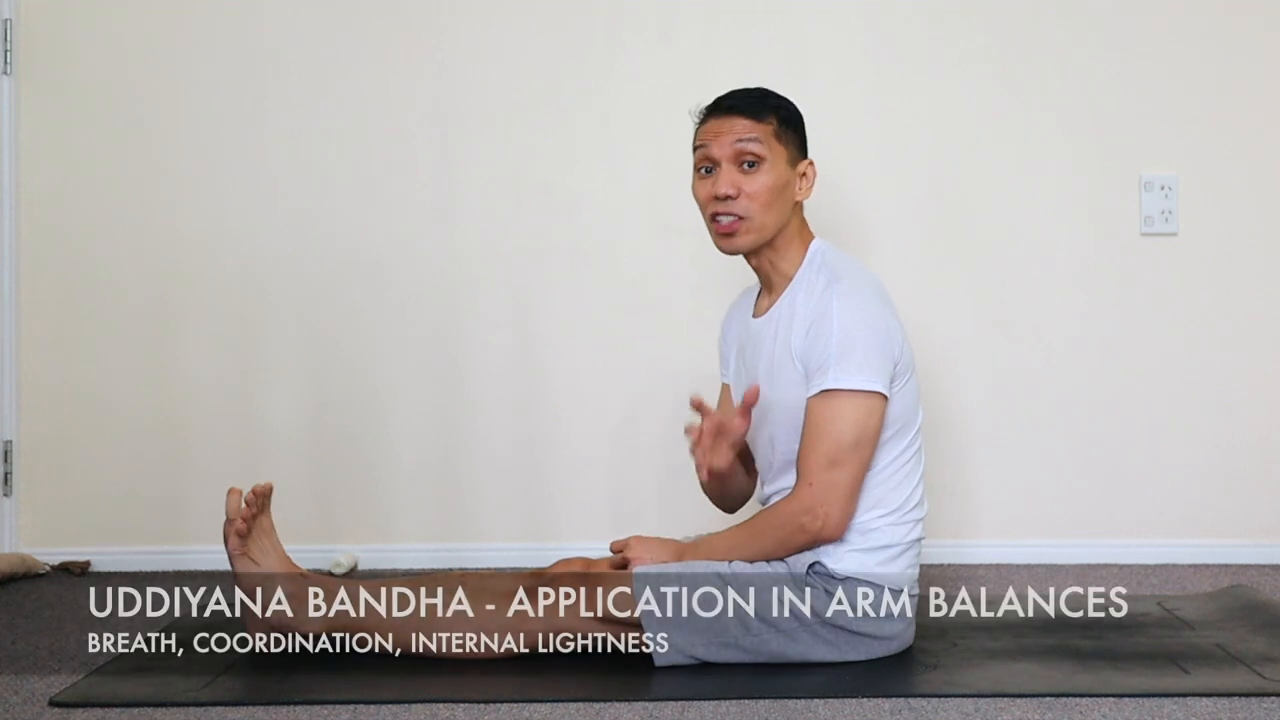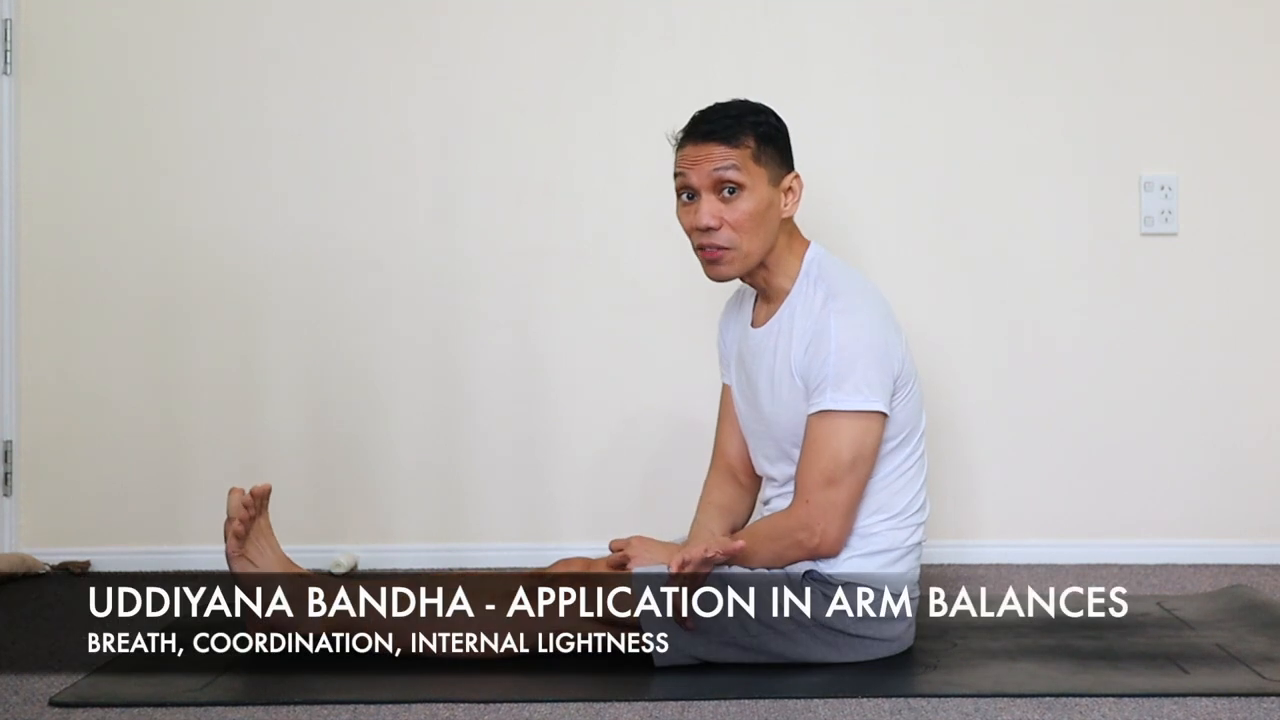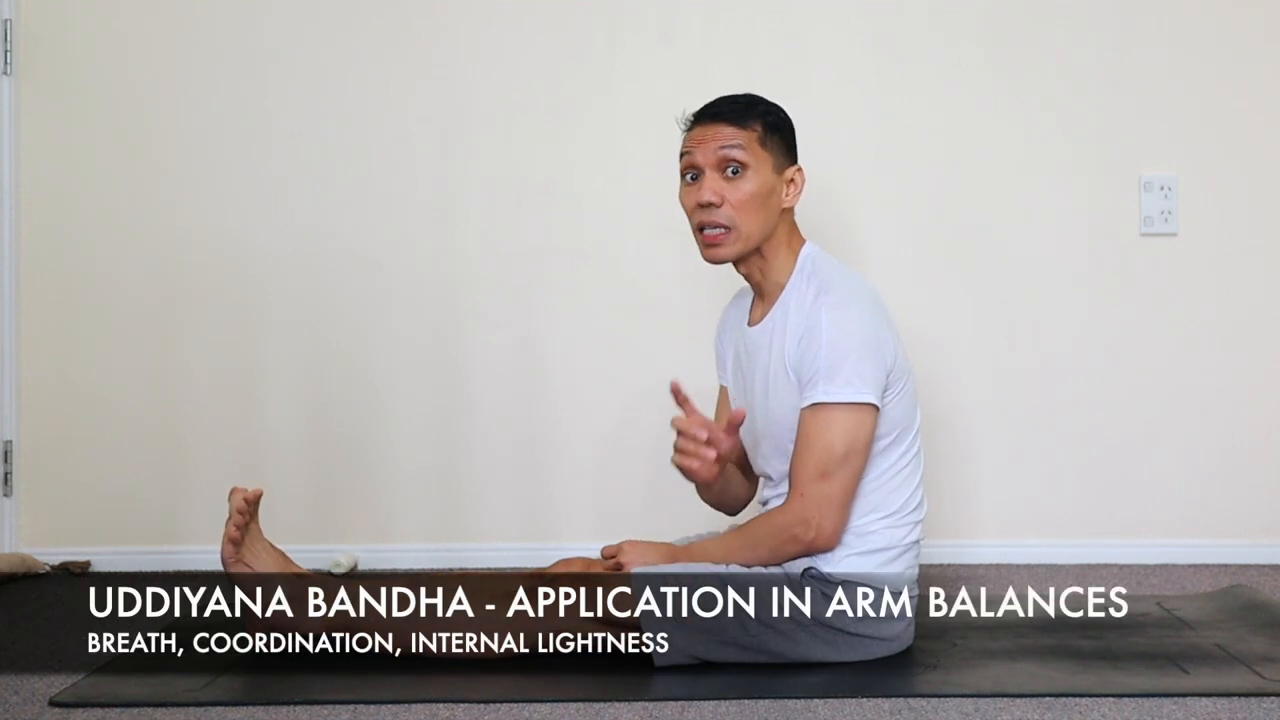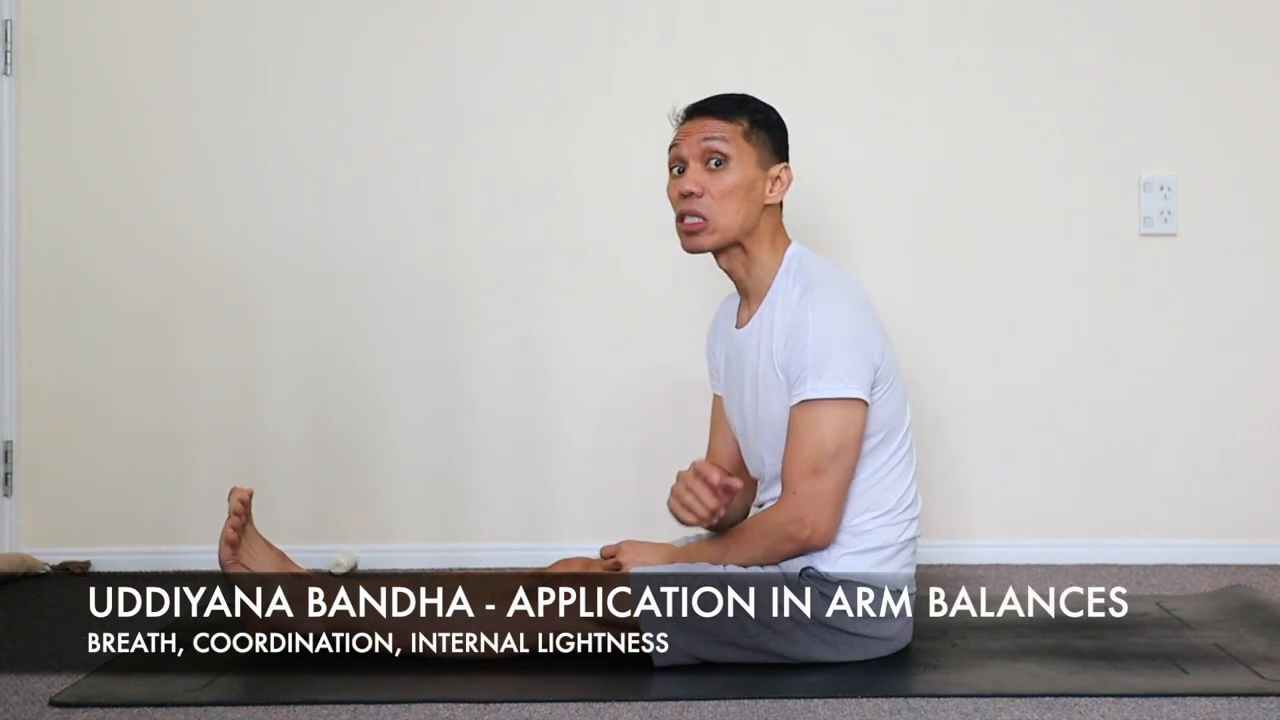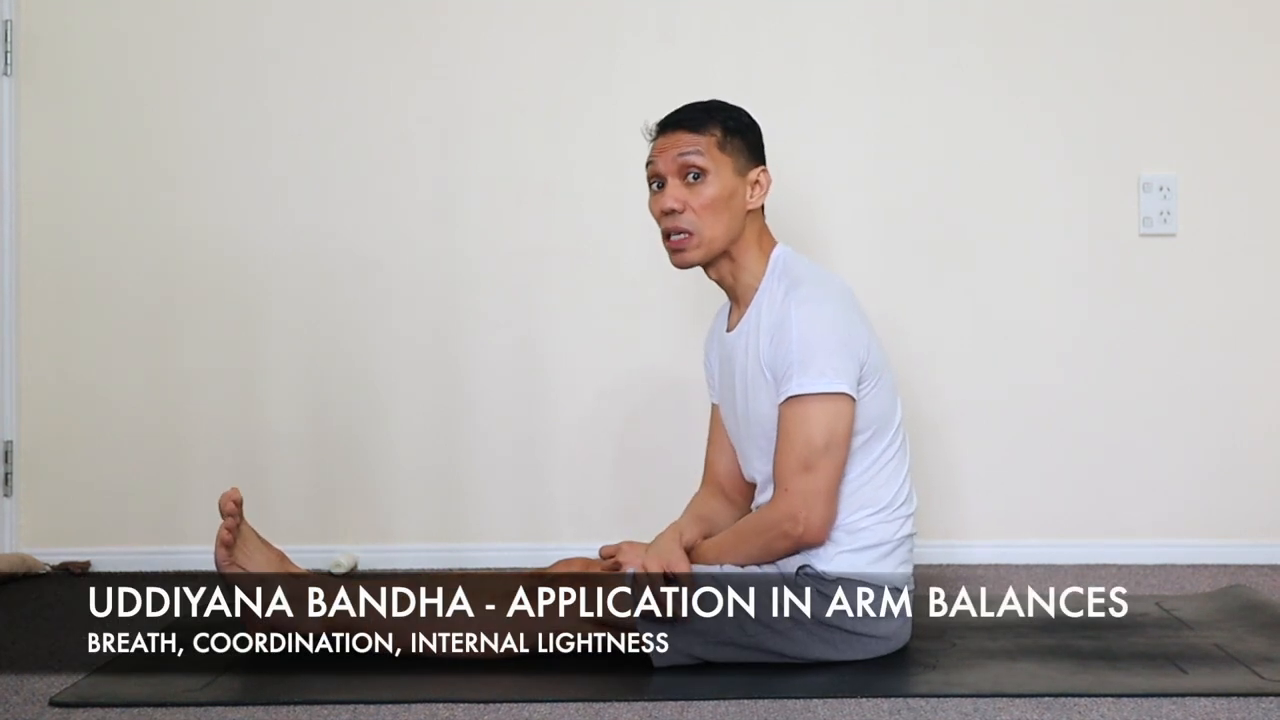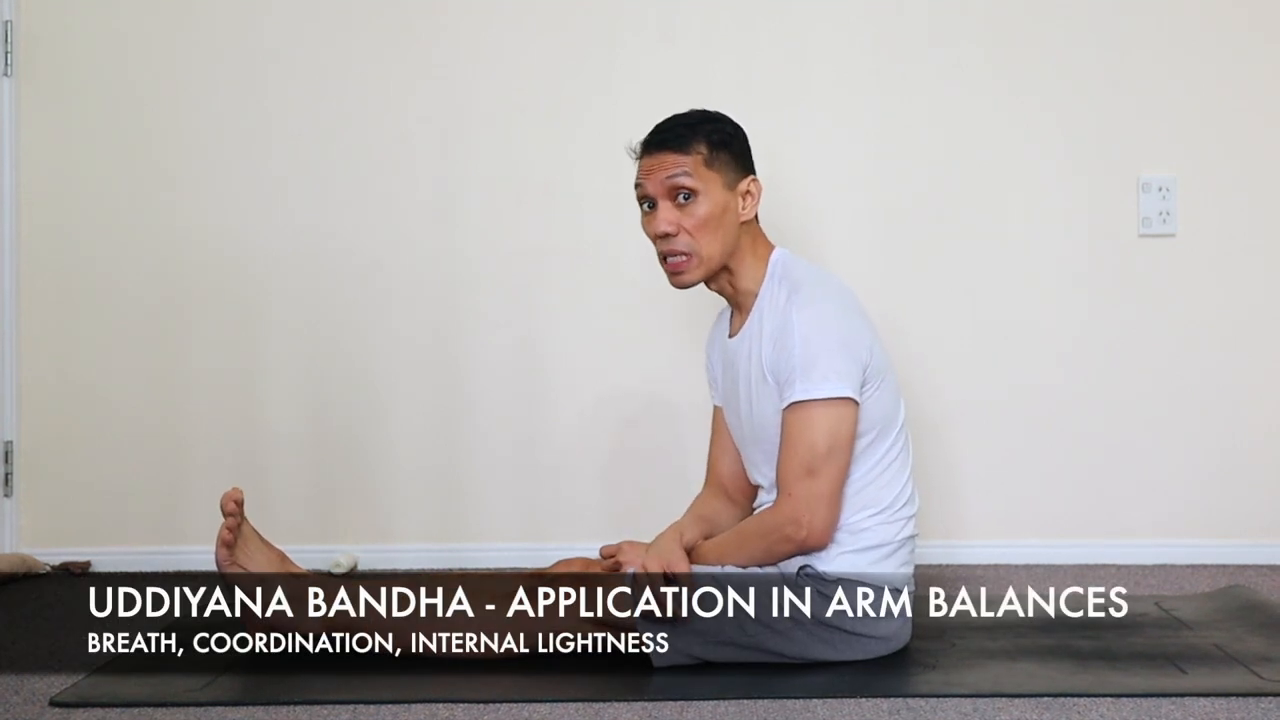
dt=0.5s
person 1, frame 1
left shoulder: (843, 302)
right shoulder: (746, 313)
left elbow: (820, 512)
right elbow: (735, 495)
left wrist: (682, 556)
right wrist: (716, 460)
left hip: (850, 595)
right hip: (809, 570)
left knee: (575, 601)
right knee: (570, 578)
left ankle: (310, 604)
right ankle: (313, 596)
person 1, frame 2
left shoulder: (842, 319)
right shoulder: (742, 312)
left elbow: (817, 529)
right elbow: (734, 471)
left wrist: (678, 557)
right wrist: (701, 552)
left hip: (848, 598)
right hip: (794, 567)
right knee: (575, 575)
person 1, frame 3
left shoulder: (835, 311)
right shoulder: (742, 313)
left elbow: (813, 523)
right elbow: (741, 481)
left wrist: (676, 556)
right wrist: (708, 469)
left hip: (847, 598)
right hip: (798, 570)
right knee: (578, 576)
person 1, frame 4
left shoulder: (823, 308)
right shoulder: (732, 317)
left elbow: (807, 521)
right elbow: (734, 480)
left wrist: (660, 562)
right wrist: (703, 496)
left hip: (844, 599)
right hip: (798, 573)
right knee: (579, 576)
person 1, frame 5
left shoulder: (807, 306)
right shoulder: (731, 324)
left elbow: (802, 518)
right elbow: (727, 492)
left wrist: (676, 561)
right wrist: (669, 546)
left hip: (842, 596)
right hip: (800, 574)
right knee: (577, 578)
person 1, frame 6
left shoulder: (808, 310)
right shoulder: (729, 327)
left elbow: (805, 521)
right elbow: (729, 494)
left wrist: (675, 562)
right wrist: (672, 545)
left hip: (845, 596)
right hip: (794, 571)
right knee: (574, 577)
